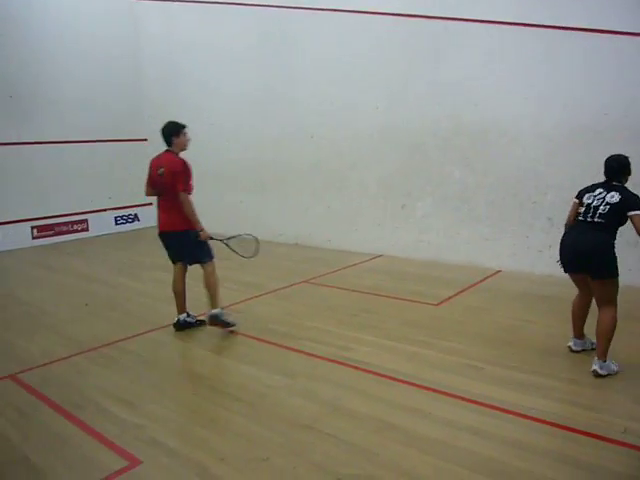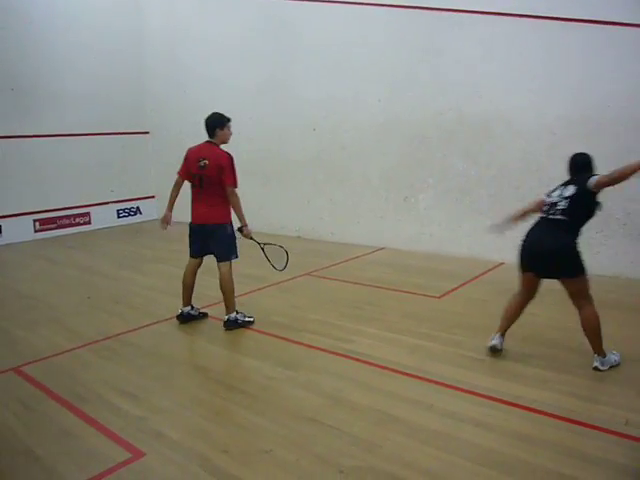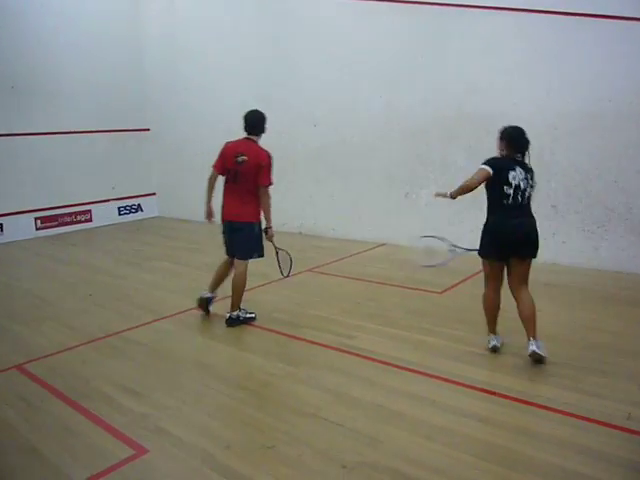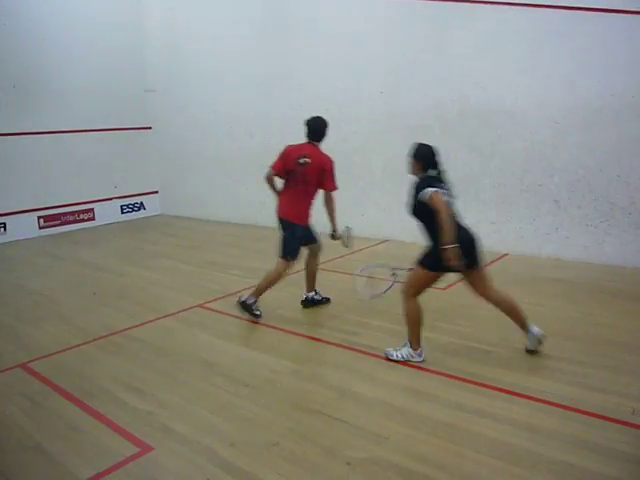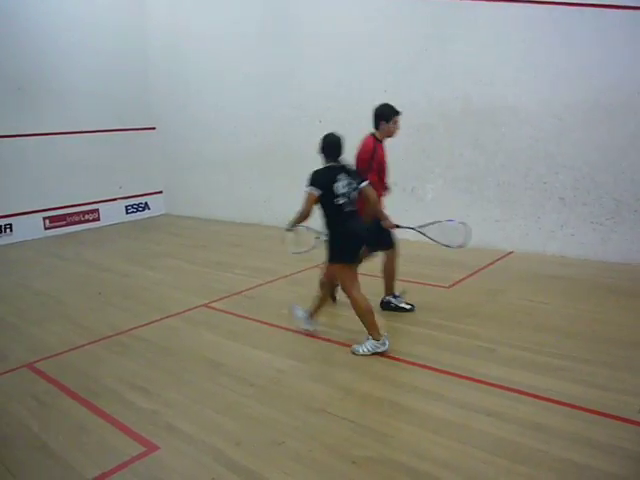
dt=0.4s
person 1, frame 1
left shoulder: (588, 190)
left elbow: (569, 221)
left hip: (570, 243)
right hip: (598, 248)
left knee: (584, 292)
right knee: (607, 305)
left ankle: (578, 340)
right ankle: (601, 362)
person 1, frame 2
left shoulder: (558, 189)
right shoulder: (587, 186)
left elbow: (533, 207)
right elbow: (610, 178)
left wrist: (509, 221)
left hip: (532, 242)
right hip: (561, 247)
left knee: (524, 294)
right knee: (584, 304)
left ankle: (498, 338)
right ankle: (601, 357)
person 1, frame 3
left shoulder: (494, 163)
right shoulder: (528, 171)
left elbow: (473, 183)
left wrist: (452, 194)
left hip: (497, 231)
right hip: (527, 231)
left knee: (492, 286)
right knee: (520, 288)
left ankle: (493, 337)
right ankle: (533, 342)
person 1, frame 4
left shoulder: (423, 185)
right shoulder: (436, 182)
left elbow: (444, 210)
left wrist: (447, 246)
left hip: (445, 246)
right hip: (464, 243)
left knee: (409, 293)
right knee: (486, 291)
left ankle: (414, 350)
right ankle: (531, 332)
person 1, frame 5
left shoulder: (319, 176)
right shoulder: (351, 173)
left elbow: (306, 211)
right elbow: (373, 200)
left wrist: (292, 224)
right wrist: (384, 219)
left hip: (341, 236)
right hip: (357, 232)
left knee: (352, 290)
right knee: (327, 279)
left ankle: (378, 340)
right ankle: (309, 318)
person 2, frame 1
left shoulder: (155, 162)
right shoulder: (180, 164)
left elbow: (149, 191)
right elbow: (184, 200)
right wrist: (200, 228)
left hip: (165, 227)
right hip: (183, 226)
left knee: (179, 268)
right knee: (208, 265)
left ankle: (182, 317)
right ankle: (216, 312)
person 2, frame 2
left shoulder: (192, 153)
right shoulder: (224, 158)
left elbow: (178, 183)
right elbow: (230, 193)
left wrist: (168, 210)
right wrist: (243, 224)
left hip: (197, 219)
right hip: (219, 221)
left knee: (194, 262)
right knee: (225, 265)
left ankle: (186, 309)
right ankle: (231, 315)
person 2, frame 3
left shoulder: (229, 148)
right shoulder: (263, 155)
left elbow: (213, 177)
right elbow: (263, 193)
left wrist: (209, 205)
right wrist: (269, 225)
left hip: (228, 215)
right hip: (248, 218)
left knee: (230, 259)
right knee: (242, 263)
left ankle: (208, 295)
right ankle: (235, 313)
person 2, frame 4
left shoulder: (290, 151)
right shoulder: (325, 162)
left elbow: (269, 176)
right elbow: (328, 197)
left wrist: (279, 193)
right wrist: (334, 228)
left hip: (285, 212)
right hip: (298, 218)
left knee: (315, 247)
right knee: (284, 264)
left ankle: (311, 294)
right ankle: (250, 300)
person 2, frame 5
left shoulder: (370, 143)
right shoulder: (373, 149)
right elbow: (367, 186)
left wrist: (382, 186)
right wrist: (381, 216)
left hip: (359, 208)
right hip: (366, 210)
left knee: (367, 250)
right knee: (390, 250)
right ankle: (389, 298)
